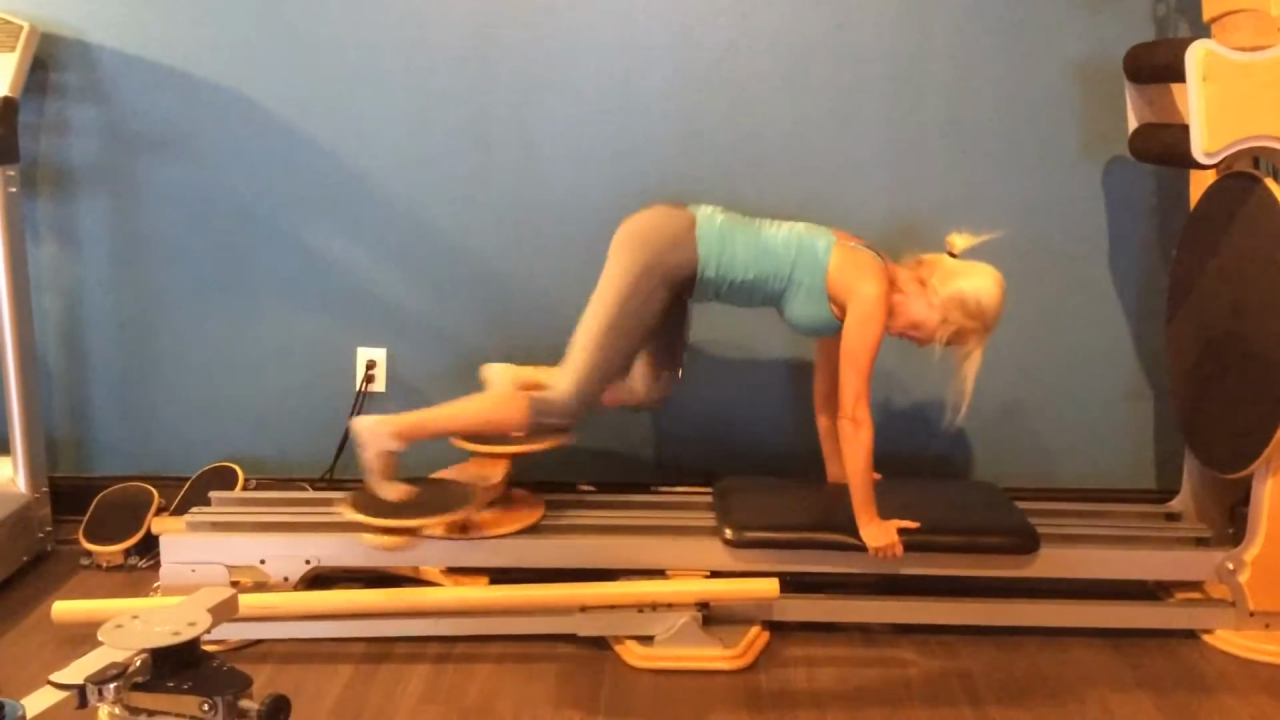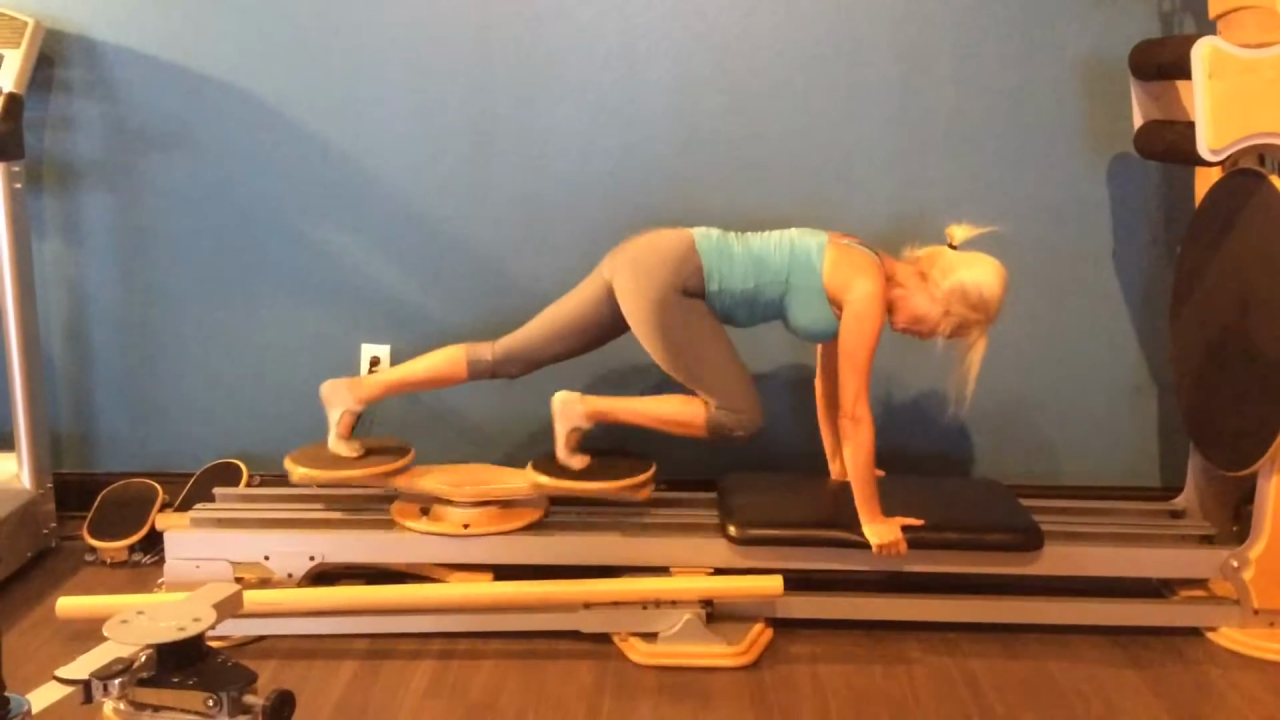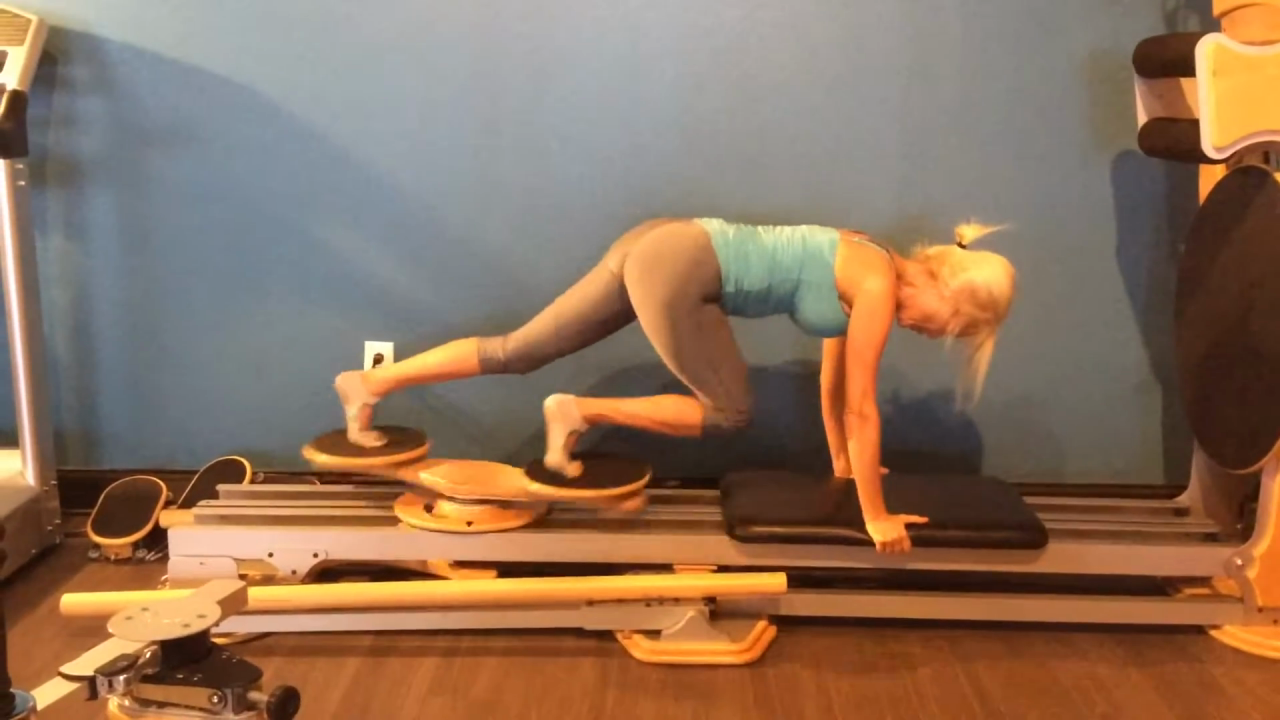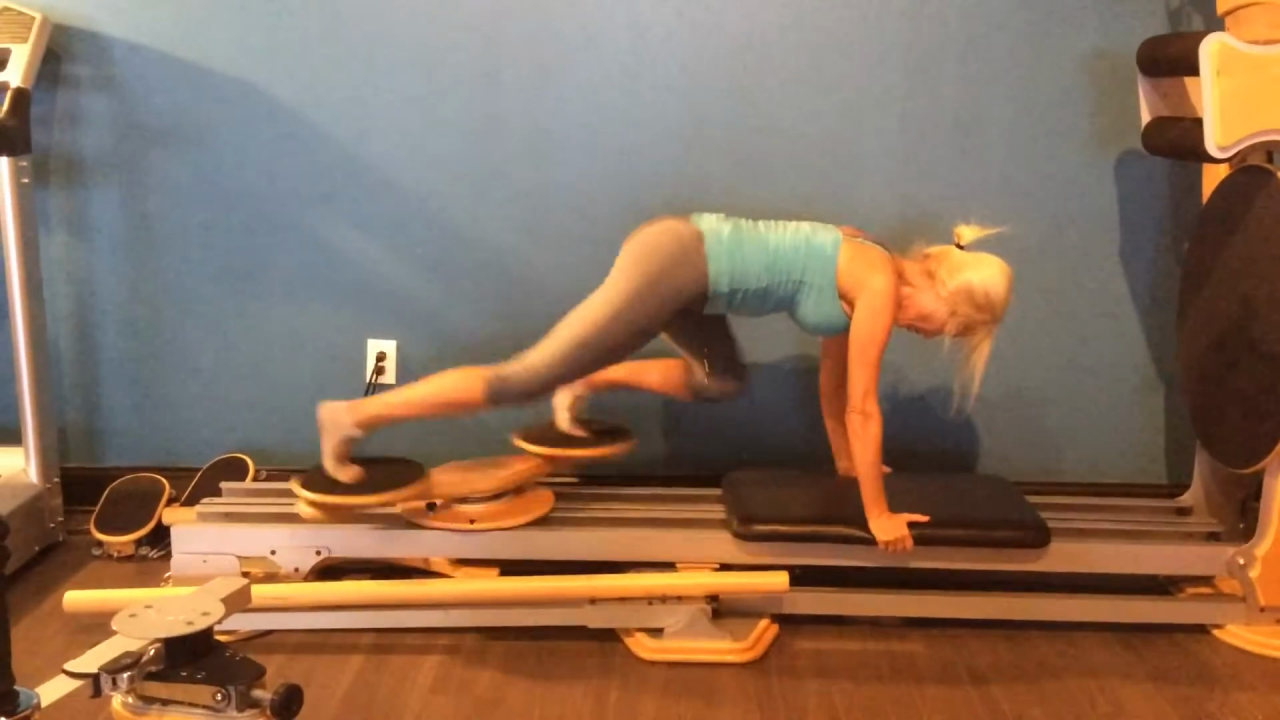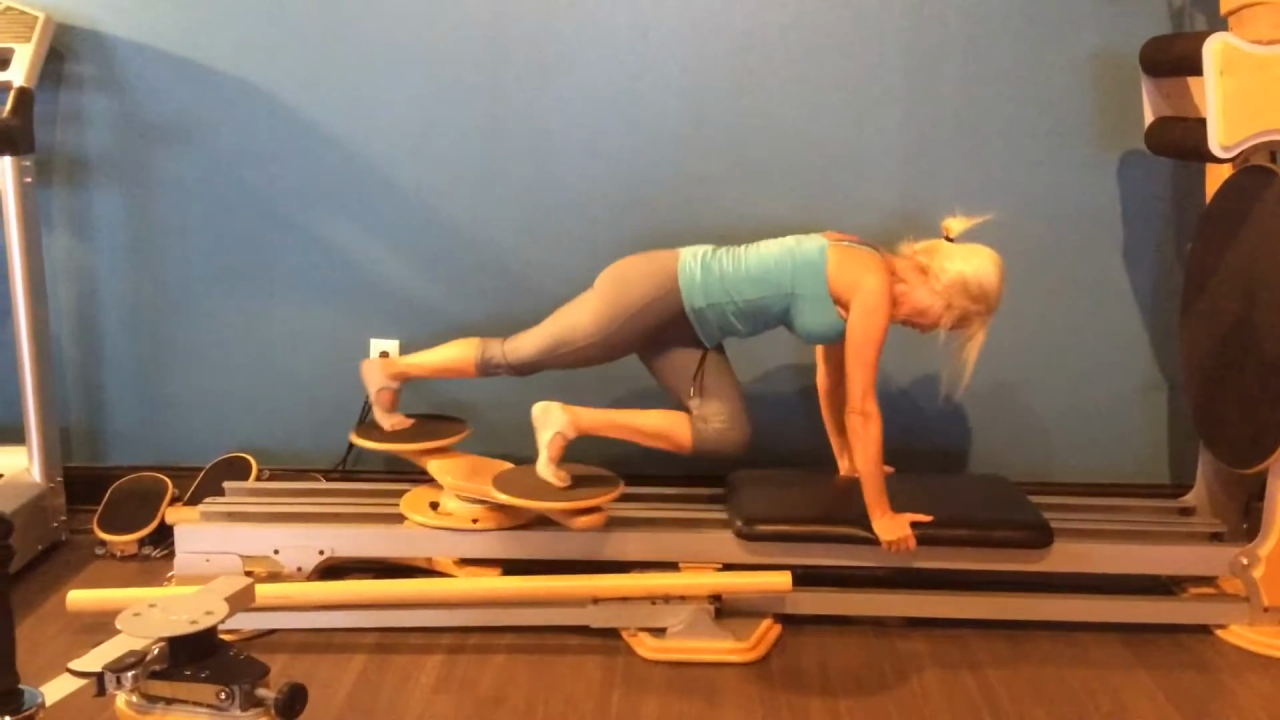
dt=0.5s
person 1, frame 1
left shoulder: (856, 283)
right shoulder: (872, 291)
left elbow: (827, 390)
right elbow: (853, 413)
left wrist: (836, 474)
right wrist: (868, 520)
left hip: (671, 237)
right hip: (663, 247)
left knee: (649, 390)
right knee: (568, 407)
left ankle: (510, 379)
right ankle: (391, 431)
person 1, frame 2
left shoulder: (858, 273)
right shoulder: (870, 288)
left elbow: (826, 385)
right elbow: (852, 413)
left wrist: (840, 471)
right wrist: (872, 517)
left hip: (649, 262)
right hip: (665, 275)
left knee: (505, 357)
right knee: (741, 418)
left ankle: (352, 392)
right ankle: (586, 409)
person 1, frame 3
left shoulder: (864, 272)
right shoulder: (881, 286)
left elbow: (832, 381)
right elbow: (860, 409)
left wrist: (842, 465)
right wrist: (876, 516)
left hip: (660, 243)
right hip: (677, 270)
left knee: (516, 350)
right knee: (730, 413)
left ankle: (368, 384)
right ankle: (581, 411)
person 1, frame 4
left shoulder: (863, 272)
right shoulder: (882, 286)
left elbow: (834, 377)
right elbow: (861, 408)
left wrist: (846, 463)
right wrist: (877, 512)
left hip: (683, 249)
right hip: (675, 264)
left knee: (721, 378)
right knee: (525, 378)
left ankle: (593, 377)
right ankle: (352, 416)
person 1, frame 5
left shoulder: (858, 275)
right shoulder: (873, 285)
left elbow: (831, 379)
right elbow: (862, 407)
left wrist: (847, 463)
right wrist: (882, 515)
left hip: (684, 314)
right hip: (655, 295)
left knee: (727, 435)
right knee: (513, 355)
left ankle: (571, 421)
right ankle: (388, 371)
